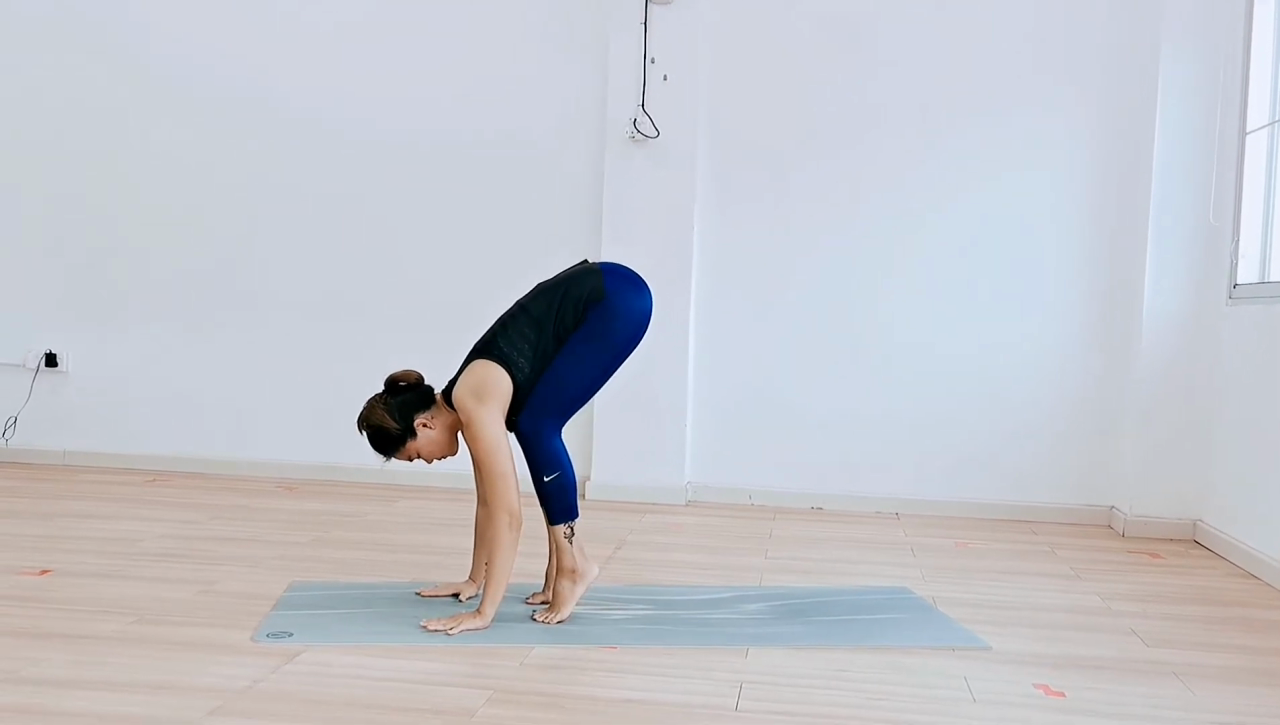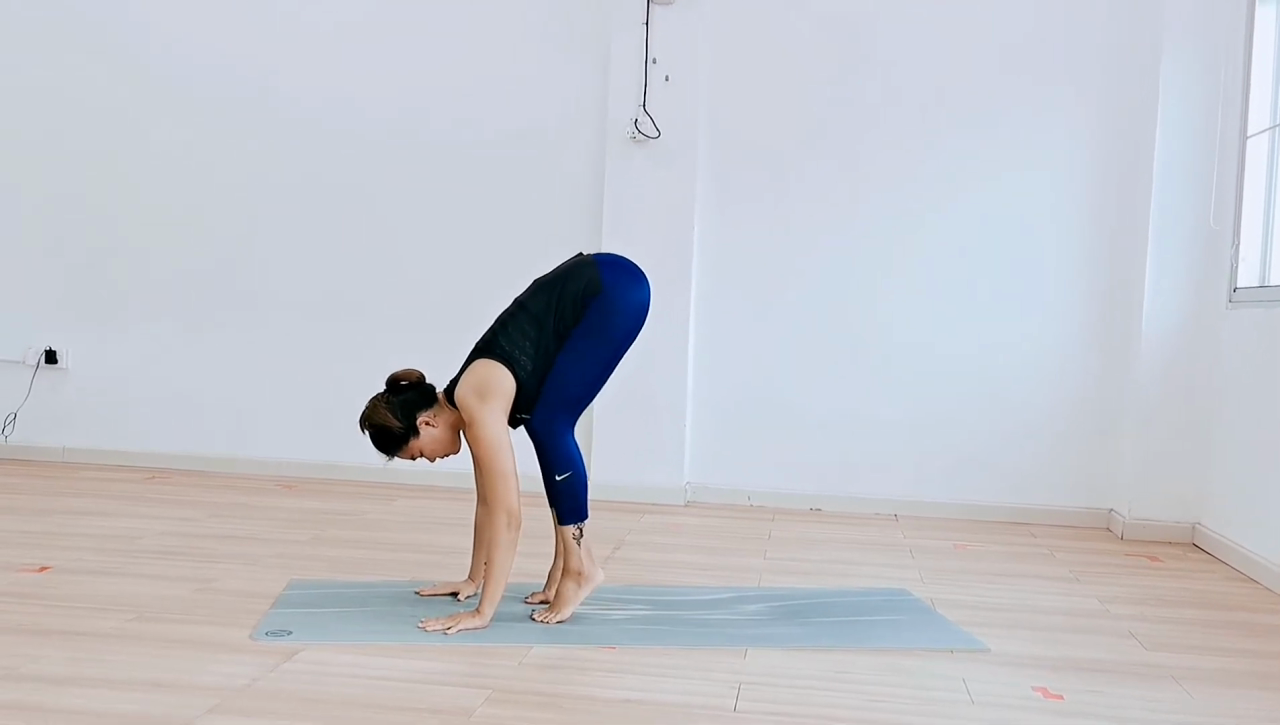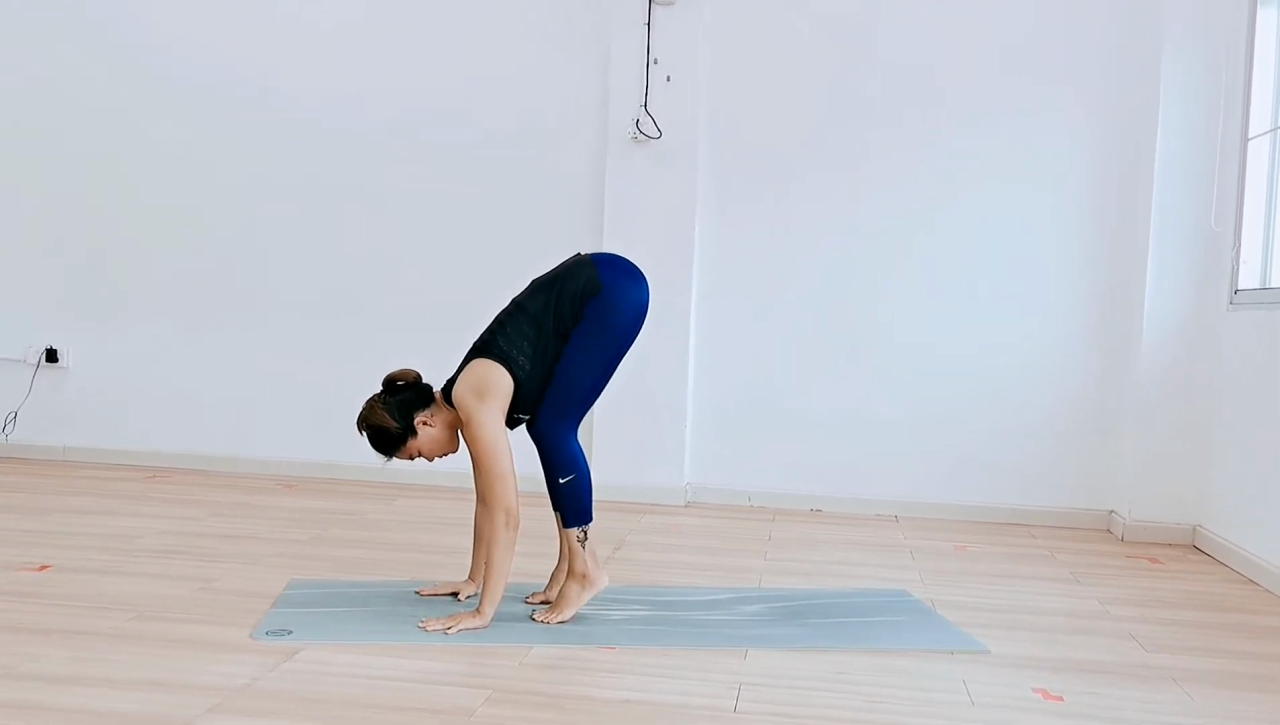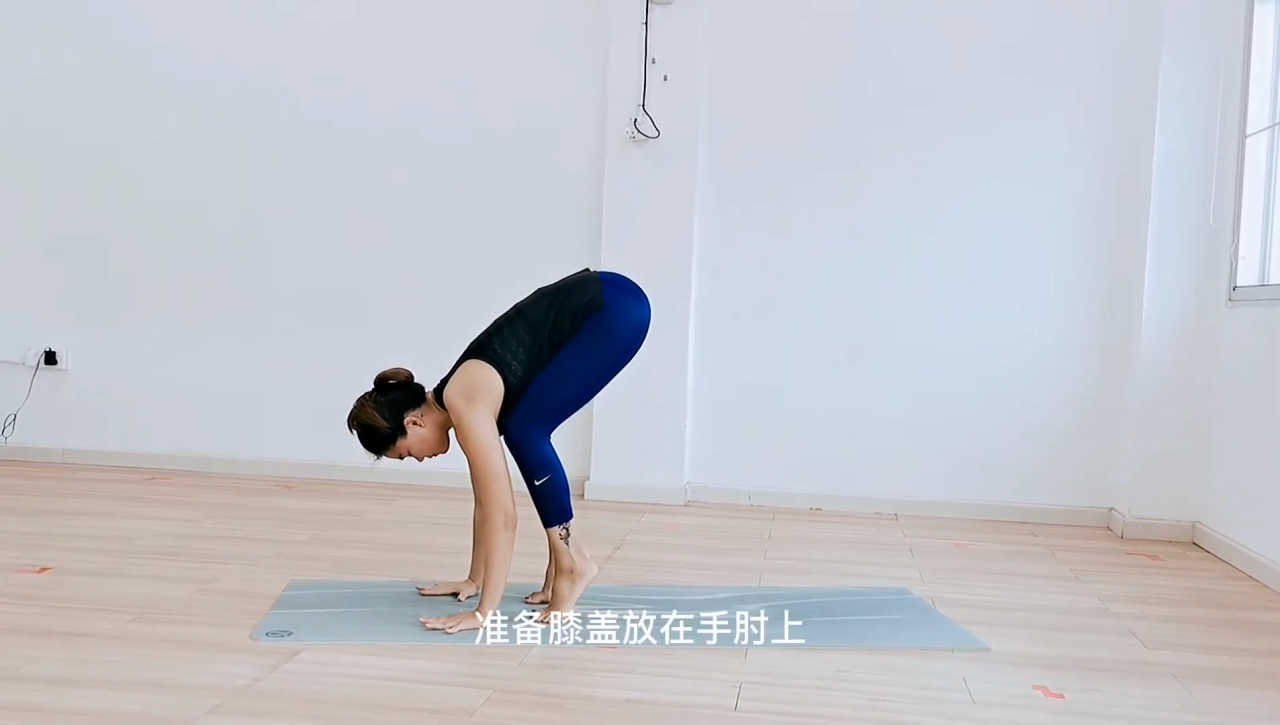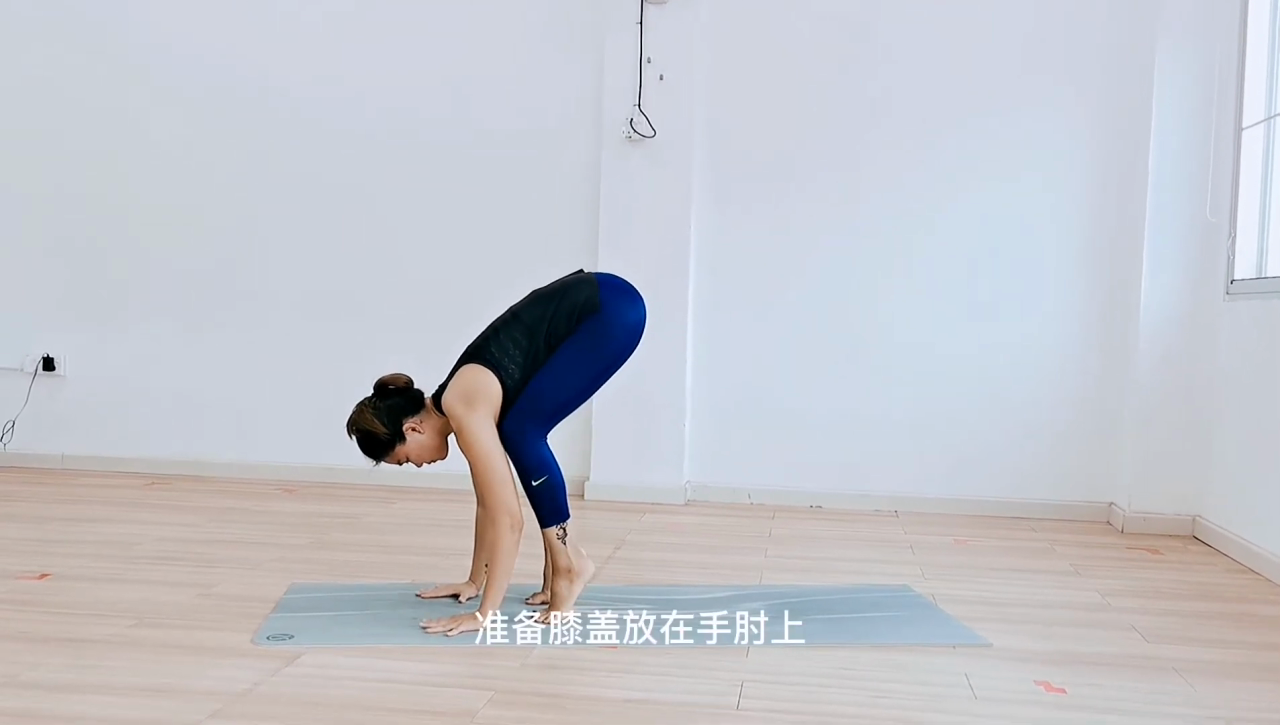
dt=0.3s
person 1, frame 1
left shoulder: (473, 404)
right shoulder: (465, 405)
left elbow: (507, 513)
right elbow: (488, 499)
left wrist: (484, 613)
right wrist: (475, 580)
left hip: (617, 298)
right hip: (592, 301)
left knee: (536, 428)
right knee: (536, 429)
left ankle: (574, 564)
right ankle: (560, 565)
person 1, frame 2
left shoulder: (476, 403)
right shoulder: (469, 404)
left elbow: (507, 513)
right elbow: (488, 499)
left wrist: (483, 612)
right wrist: (474, 579)
left hip: (614, 288)
right hip: (591, 292)
left knee: (549, 426)
right knee: (545, 427)
left ankle: (579, 567)
right ankle: (565, 565)
person 1, frame 3
left shoulder: (473, 403)
right shoulder: (466, 402)
left elbow: (505, 513)
right elbow: (487, 499)
left wrist: (484, 613)
right wrist: (474, 579)
left hip: (614, 290)
right hip: (592, 295)
left knee: (553, 429)
right knee: (546, 430)
left ankle: (584, 571)
right ankle: (568, 566)
person 1, frame 4
left shoulder: (465, 406)
right shoulder: (460, 400)
left elbow: (502, 514)
right elbow: (486, 501)
left wrist: (484, 613)
right wrist: (474, 579)
left hip: (617, 308)
right hip: (593, 309)
left knee: (525, 432)
right knee: (525, 433)
left ankle: (573, 565)
right ankle: (562, 565)
person 1, frame 5
left shoulder: (464, 410)
right shoulder: (457, 407)
left elbow: (508, 517)
right elbow: (489, 502)
left wrist: (484, 614)
right wrist: (475, 581)
left hip: (613, 310)
right hip: (586, 310)
left knee: (520, 433)
right knee: (522, 436)
left ankle: (570, 563)
right ankle: (558, 567)
